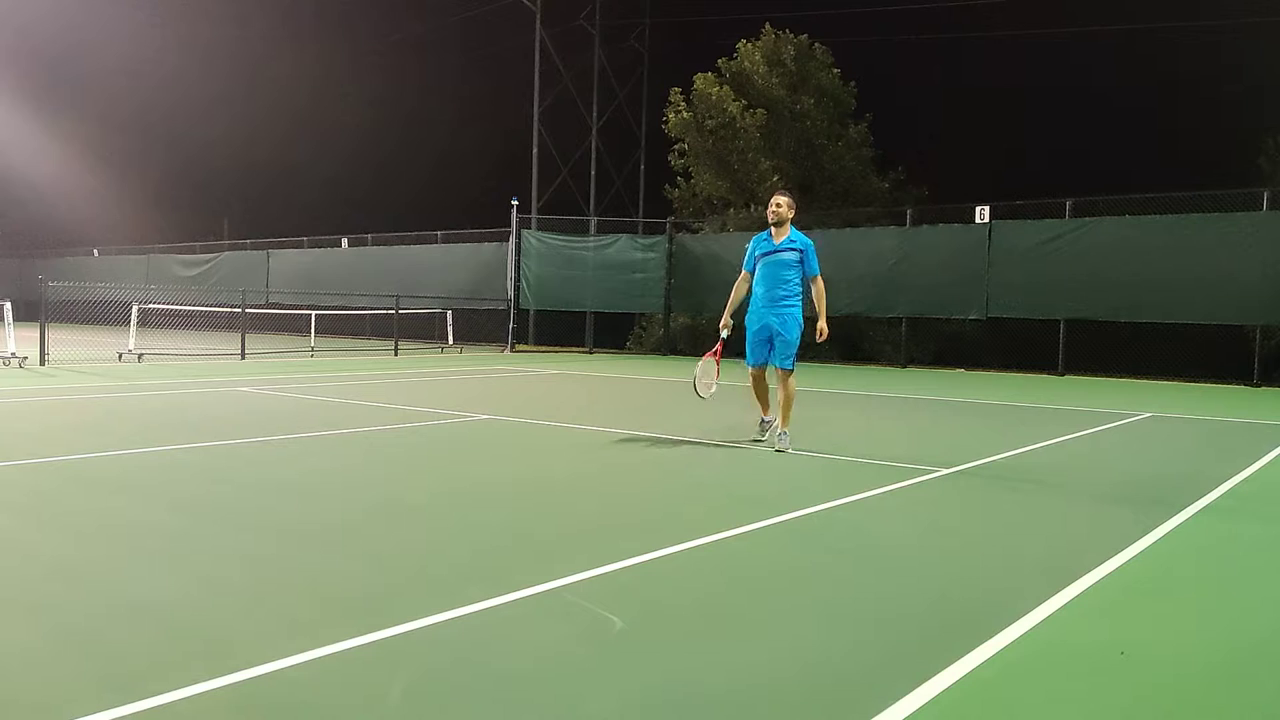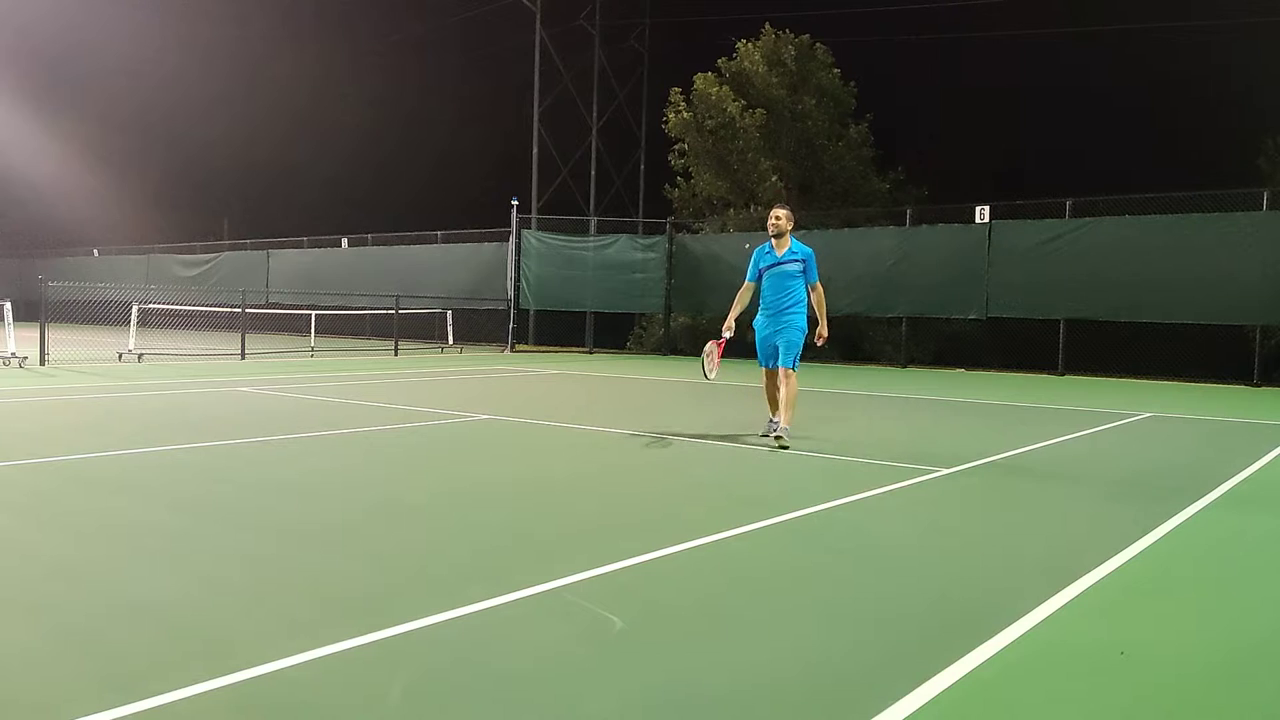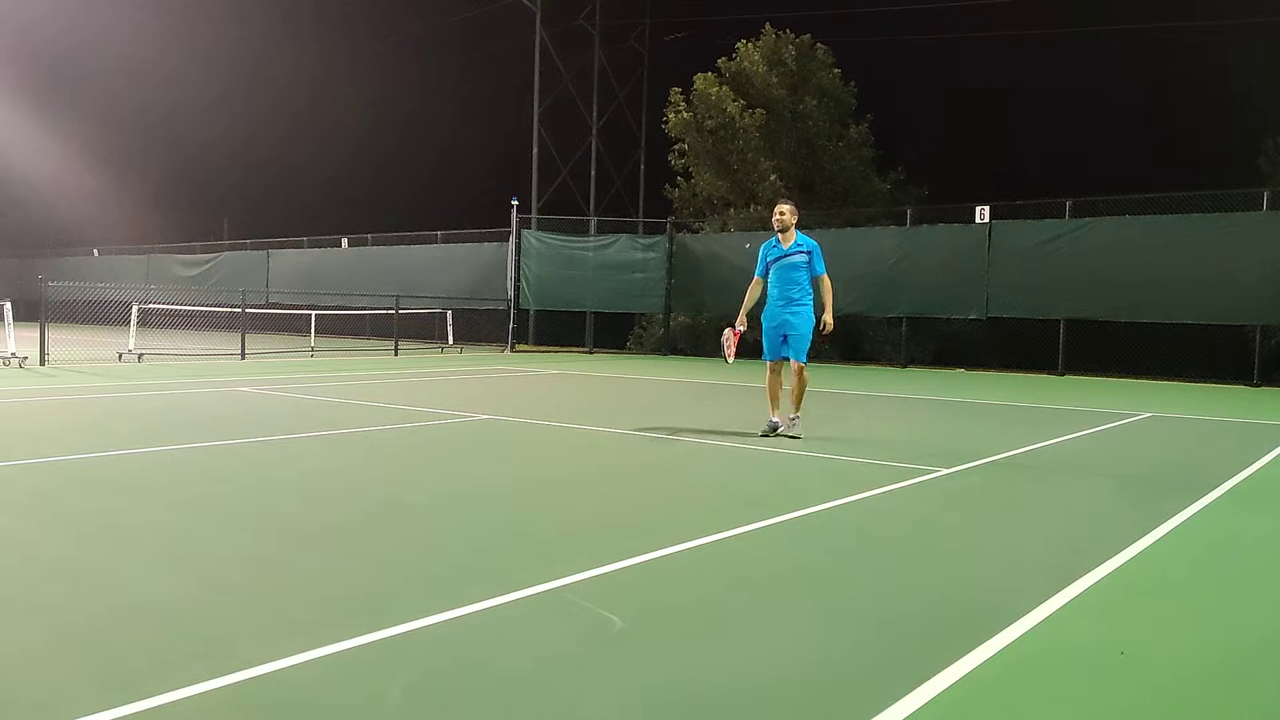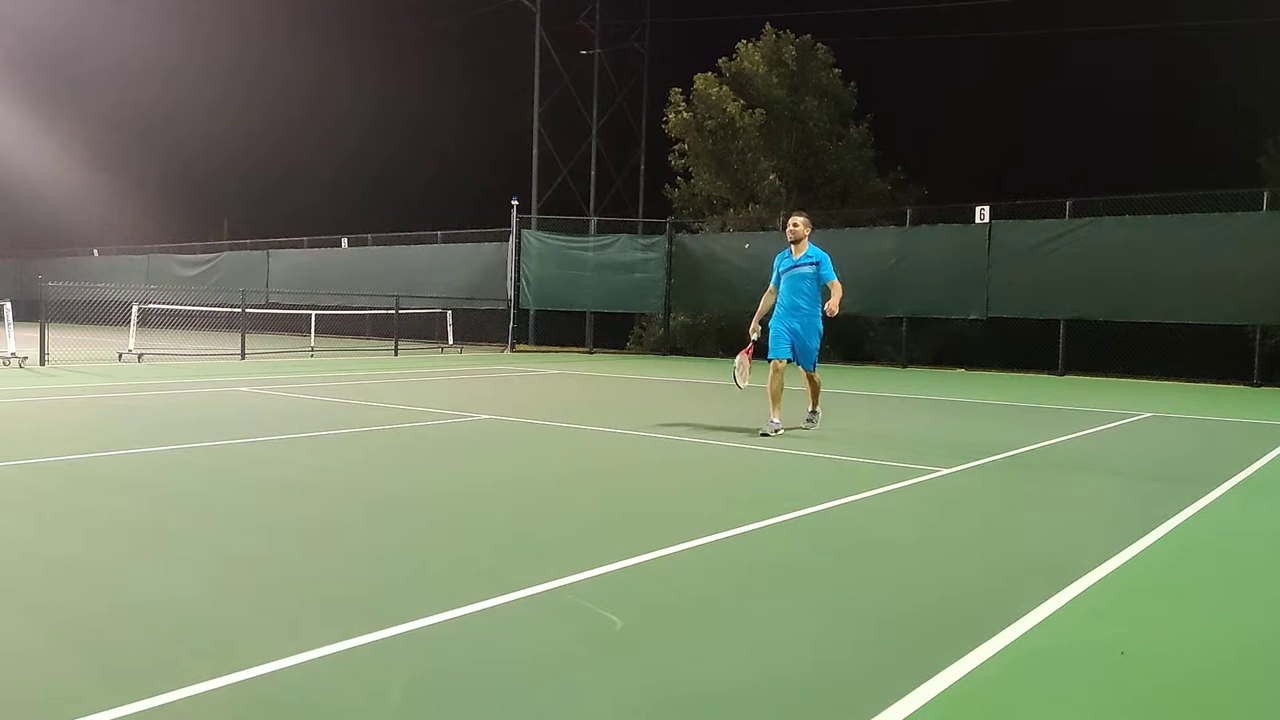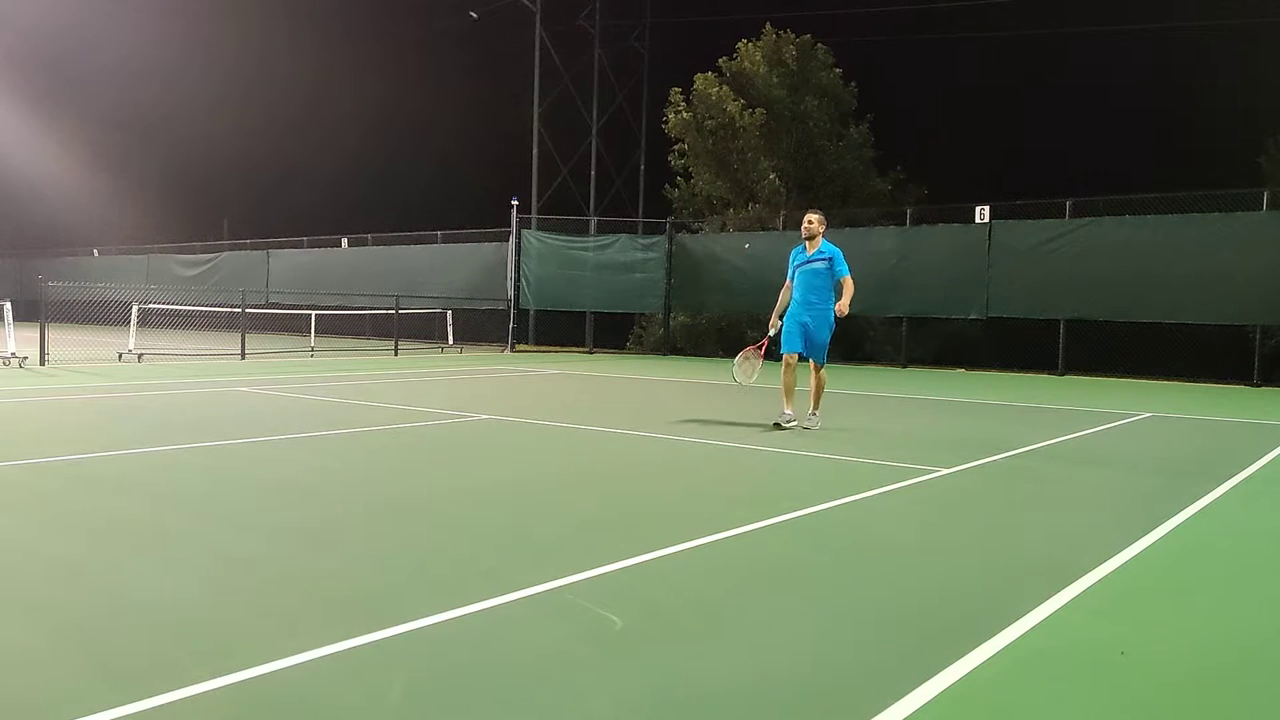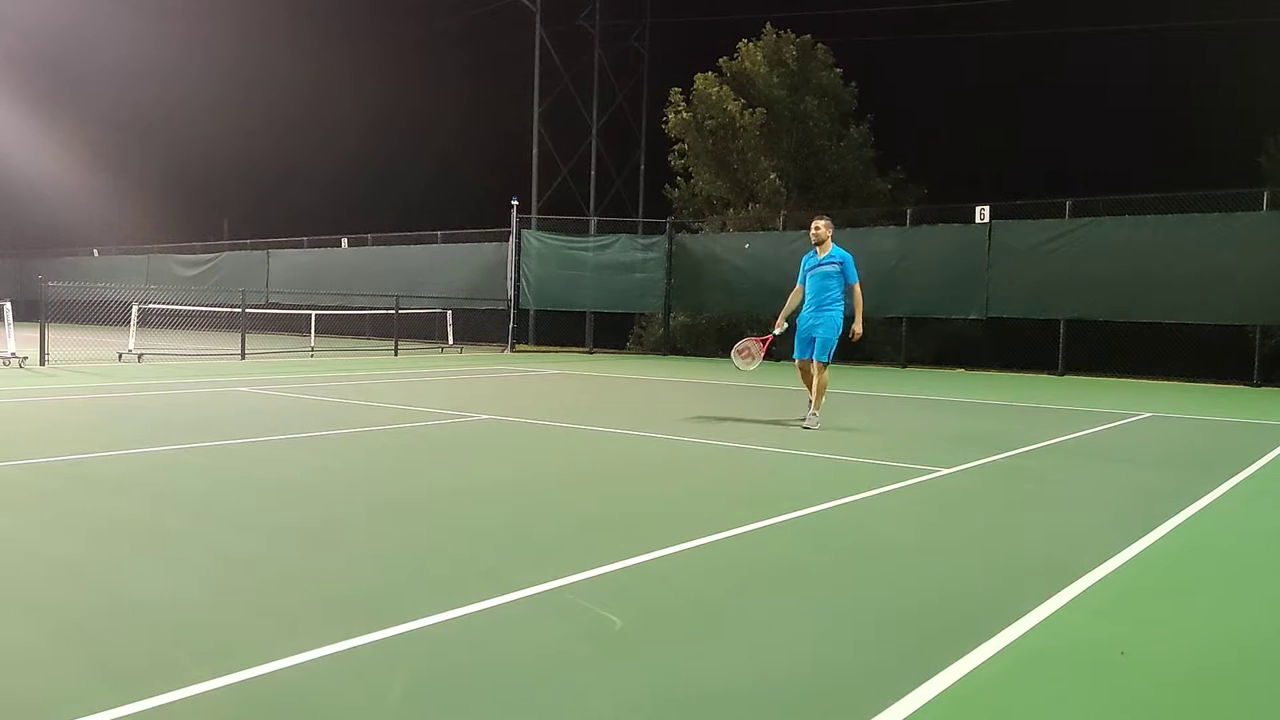
dt=0.2s
person 1, frame 1
left shoulder: (803, 243)
right shoulder: (756, 242)
left elbow: (816, 282)
right elbow: (743, 281)
left wrist: (822, 318)
right wrist: (728, 313)
left hip: (788, 317)
right hip: (758, 316)
left knee: (784, 373)
right knee: (756, 372)
left ankle: (784, 431)
right ankle: (766, 417)
person 1, frame 2
left shoulder: (805, 253)
right shoulder: (759, 254)
left elbow: (815, 289)
right elbow: (747, 289)
left wrist: (823, 323)
right wrist: (731, 318)
left hip: (793, 322)
right hip: (765, 322)
left knee: (786, 371)
right knee: (769, 373)
left ankle: (784, 428)
right ankle: (775, 418)
person 1, frame 3
left shoulder: (810, 246)
right shoulder: (766, 248)
left elbow: (823, 281)
right elbow: (757, 284)
left wrist: (828, 312)
right wrist: (743, 313)
left hip: (801, 315)
right hip: (772, 316)
left knee: (798, 366)
right knee: (773, 367)
left ankle: (795, 416)
right ankle: (774, 419)
person 1, frame 4
left shoulder: (819, 257)
right shoulder: (781, 258)
left elbow: (835, 285)
right elbow: (771, 292)
left wrist: (834, 301)
right wrist: (756, 320)
left hip: (808, 323)
right hip: (781, 321)
left knee: (808, 371)
right knee: (776, 366)
left ankle: (814, 409)
right ankle: (775, 420)
person 1, frame 5
left shoulder: (833, 253)
right shoulder: (795, 254)
left elbow: (848, 283)
right elbow: (788, 287)
left wrist: (844, 301)
right wrist: (775, 315)
left hip: (821, 318)
right hip: (794, 316)
left knee: (817, 366)
right knee: (788, 360)
left ankle: (814, 412)
right ankle: (788, 413)
person 1, frame 6
left shoulder: (843, 257)
right shoulder: (807, 259)
left elbow: (856, 290)
right elbow: (798, 291)
left wrist: (858, 321)
right wrist: (782, 316)
left hip: (830, 318)
right hip: (806, 318)
left knee: (820, 365)
right knee: (802, 363)
left ankle: (814, 413)
right ankle: (815, 399)
